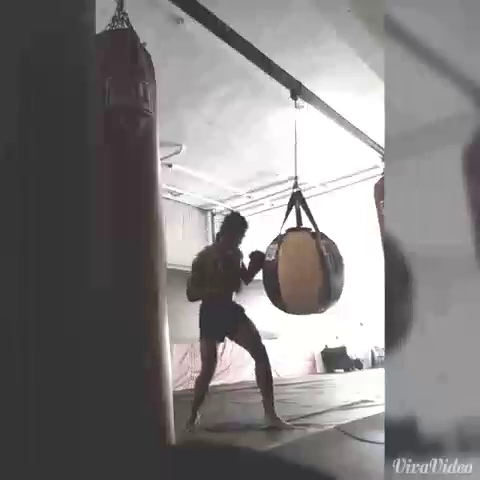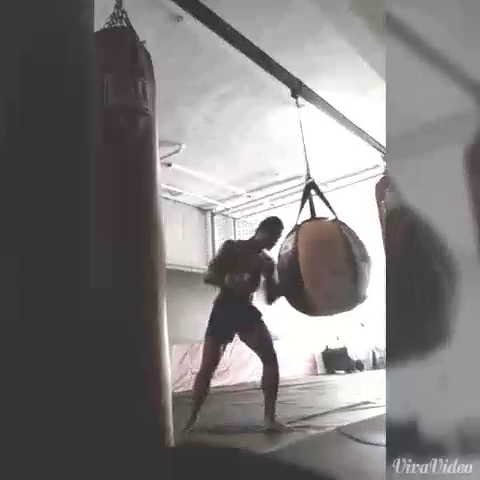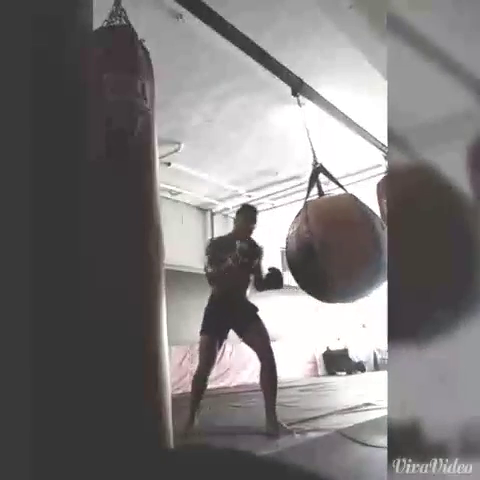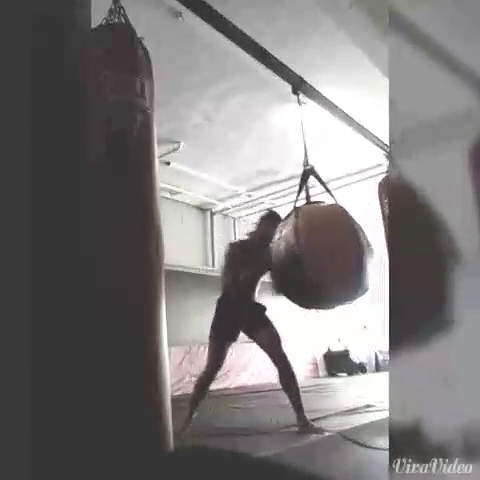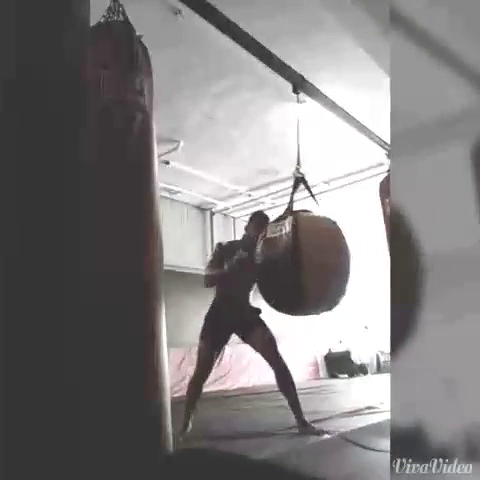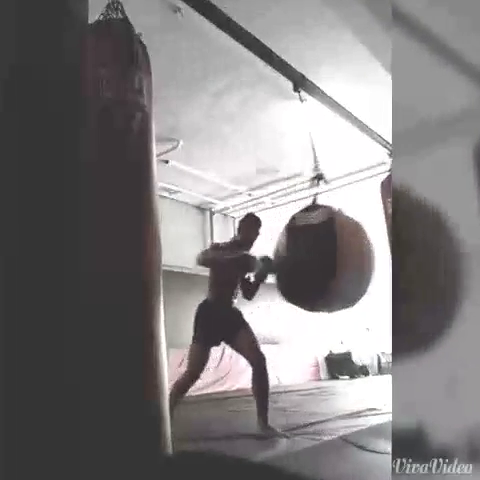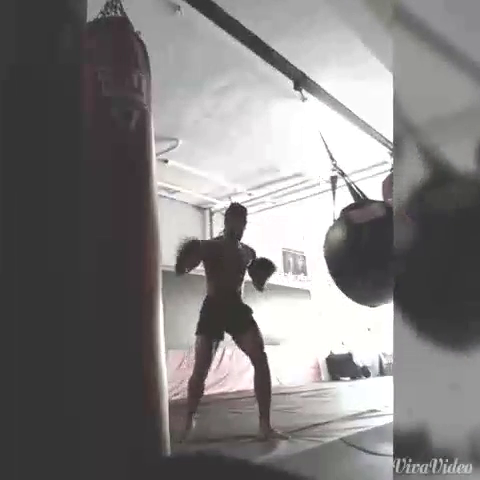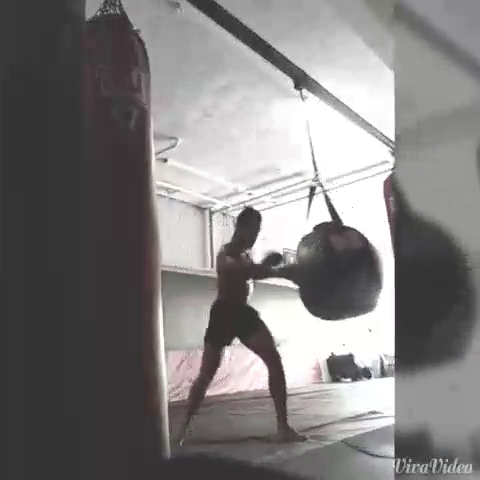
dt=0.5s
person 1, frame 1
left shoulder: (235, 254)
right shoulder: (204, 258)
left elbow: (243, 279)
right elbow: (191, 295)
left wrist: (253, 268)
right wrist: (219, 289)
left hip: (231, 310)
right hip: (211, 313)
left knee: (260, 352)
right knee: (208, 370)
left ankle: (270, 415)
right ankle: (193, 416)
person 1, frame 2
left shoulder: (268, 263)
right shoulder: (231, 248)
left elbow: (270, 298)
right elbow: (209, 276)
left wrist: (282, 289)
right wrist: (233, 281)
left hip: (247, 310)
right hip: (224, 310)
left knee: (270, 358)
right knee: (207, 368)
left ankle: (270, 418)
right ankle: (193, 417)
person 1, frame 3
left shoulder: (255, 250)
right shoulder: (216, 244)
left elbow: (259, 284)
right elbow: (211, 277)
left wrist: (271, 281)
right wrist: (233, 261)
left hip: (243, 306)
right hip: (217, 307)
left knee: (268, 356)
right knee: (204, 367)
left ankle: (271, 419)
right ankle: (190, 420)
person 1, frame 4
left shoulder: (266, 253)
right shoulder: (236, 249)
right elbow: (229, 283)
right wrist: (258, 269)
left hip: (251, 309)
right hip: (227, 308)
left knee: (281, 360)
right knee: (212, 369)
left ankle: (301, 418)
right ankle: (189, 417)
person 1, frame 5
right shoulder: (224, 249)
right elbow: (208, 280)
right wrist: (231, 266)
left hip: (245, 313)
right hip: (221, 313)
left knee: (278, 362)
right knee: (201, 374)
left ankle: (301, 421)
right ankle: (186, 423)
person 1, frame 6
left shoulder: (242, 257)
right shoulder: (222, 249)
left elbow: (248, 295)
right elbow: (201, 259)
left wrist: (260, 275)
right wrist: (235, 259)
left hip: (230, 314)
right hip: (210, 313)
left knee: (259, 361)
right knee: (193, 373)
left ankle: (263, 423)
person 1, frame 7
left shoulder: (248, 252)
right shoulder: (207, 246)
left elbow: (259, 287)
right elbow: (180, 270)
left wrist: (263, 275)
right wrist: (184, 256)
left hip: (237, 308)
right hip: (212, 308)
left knee: (261, 361)
right knee: (201, 370)
left ankle: (265, 425)
right ankle: (188, 423)
person 1, frame 8
left shoulder: (245, 254)
right shoulder: (228, 252)
left elbow: (255, 273)
right elbow: (244, 271)
left wrist: (267, 267)
right wrist: (280, 272)
left hip: (244, 312)
right hip: (224, 312)
left knee: (275, 361)
right knee: (206, 375)
left ankle: (283, 426)
right ankle: (185, 426)
